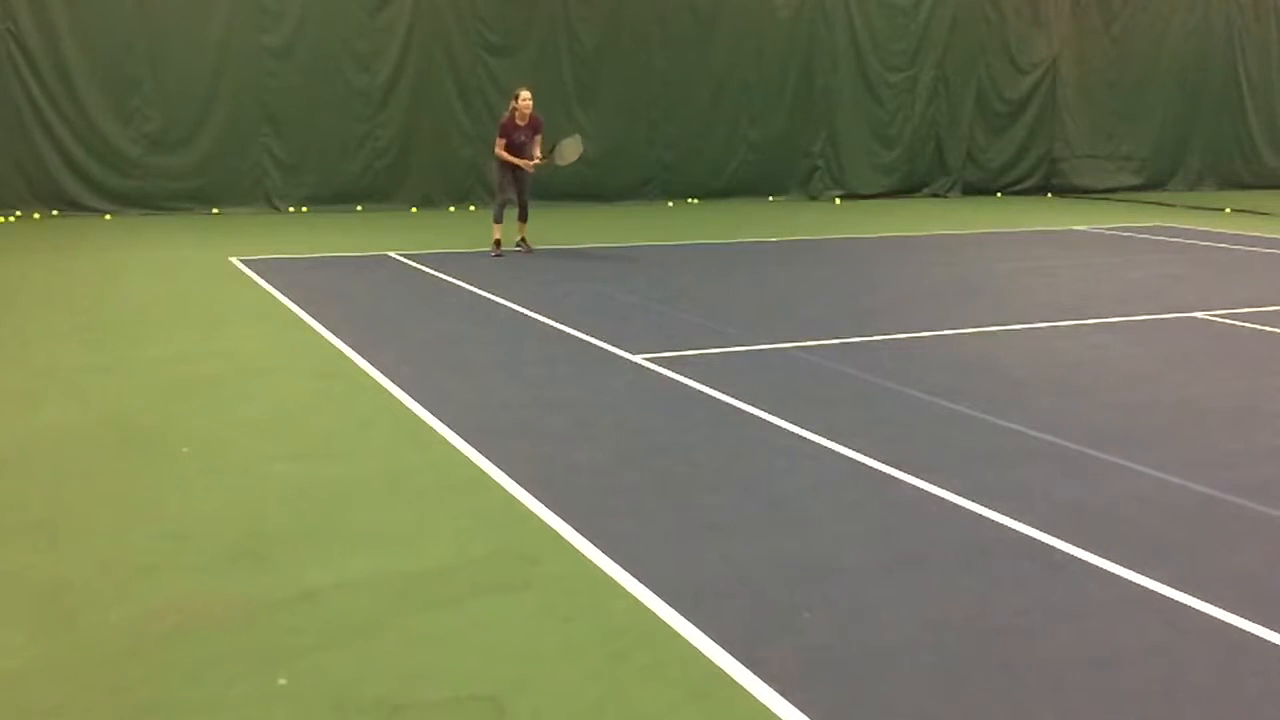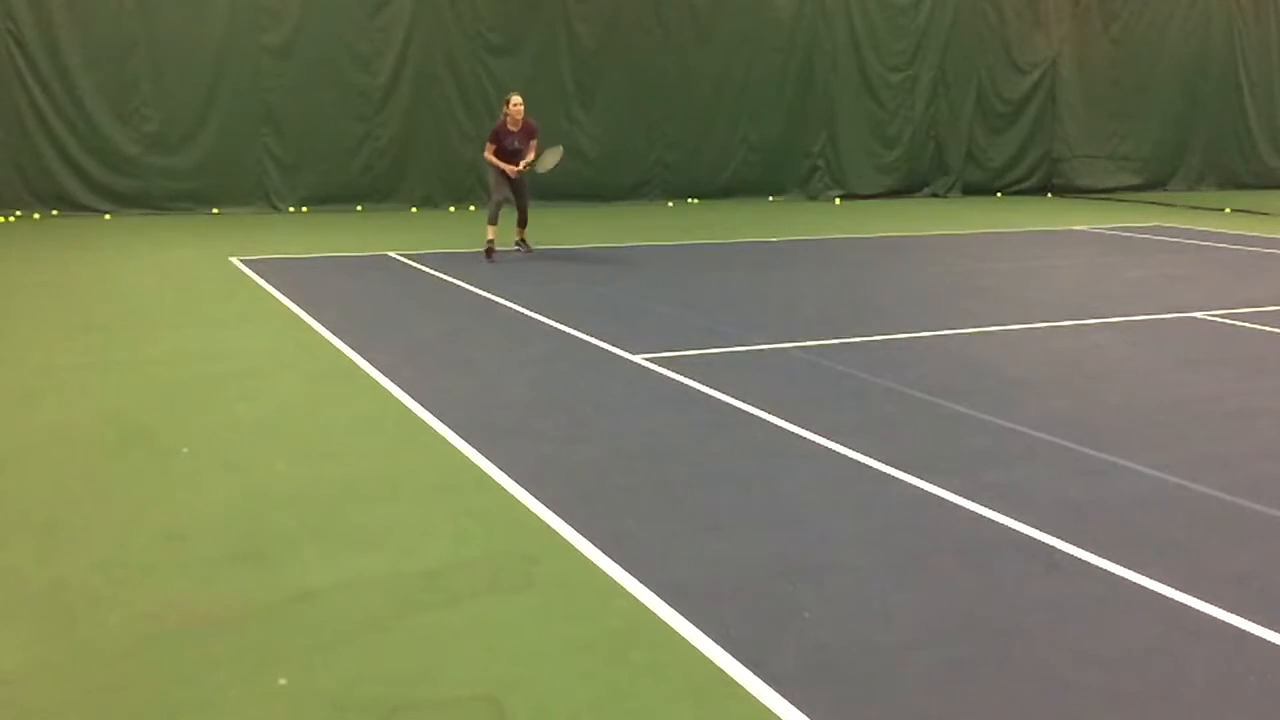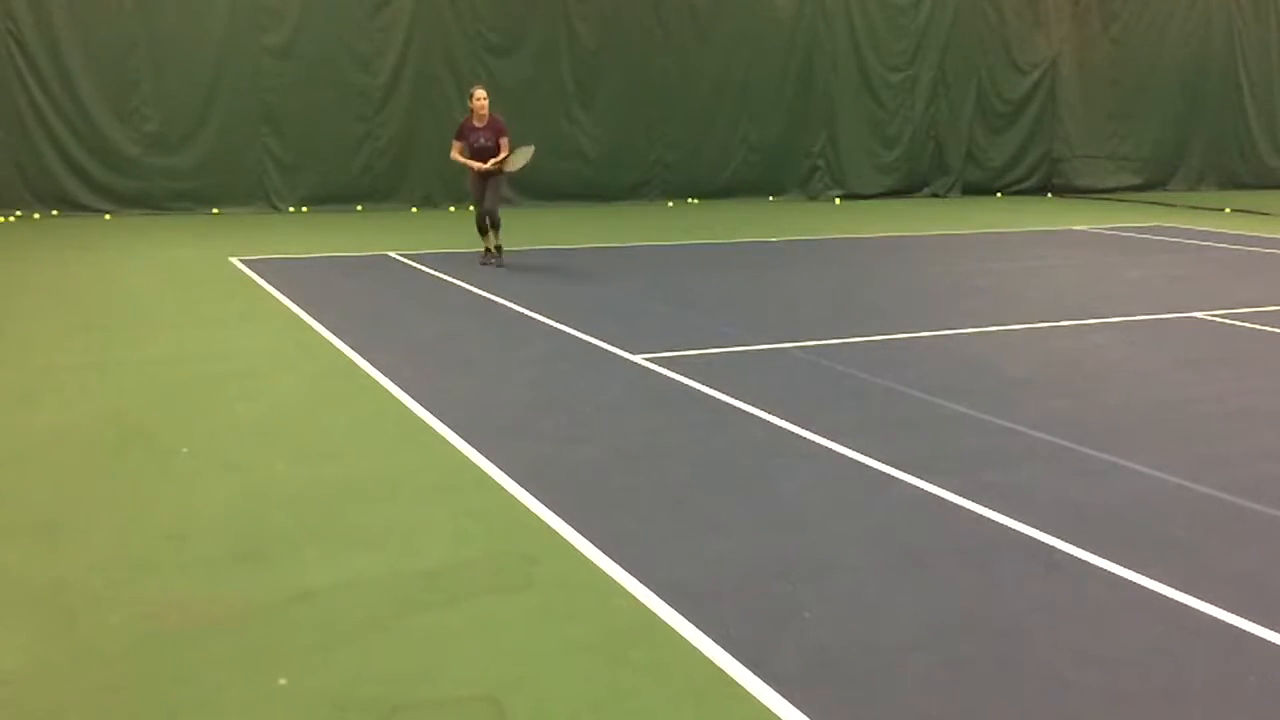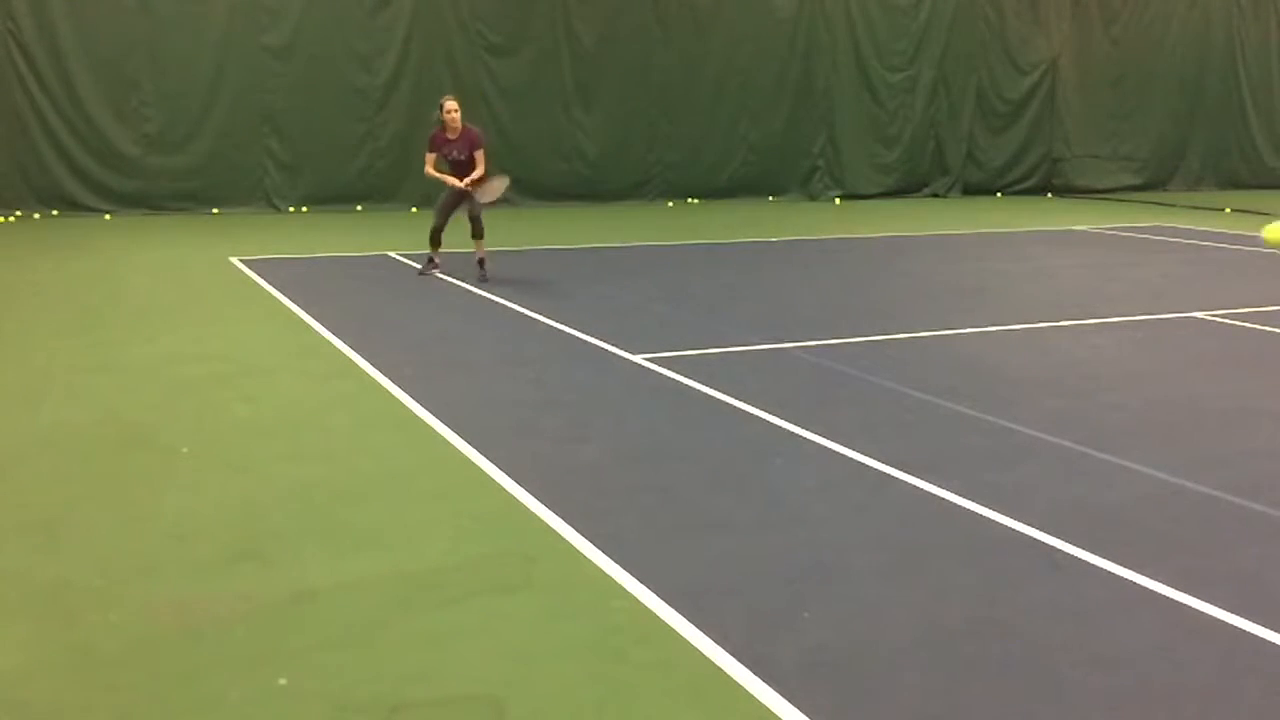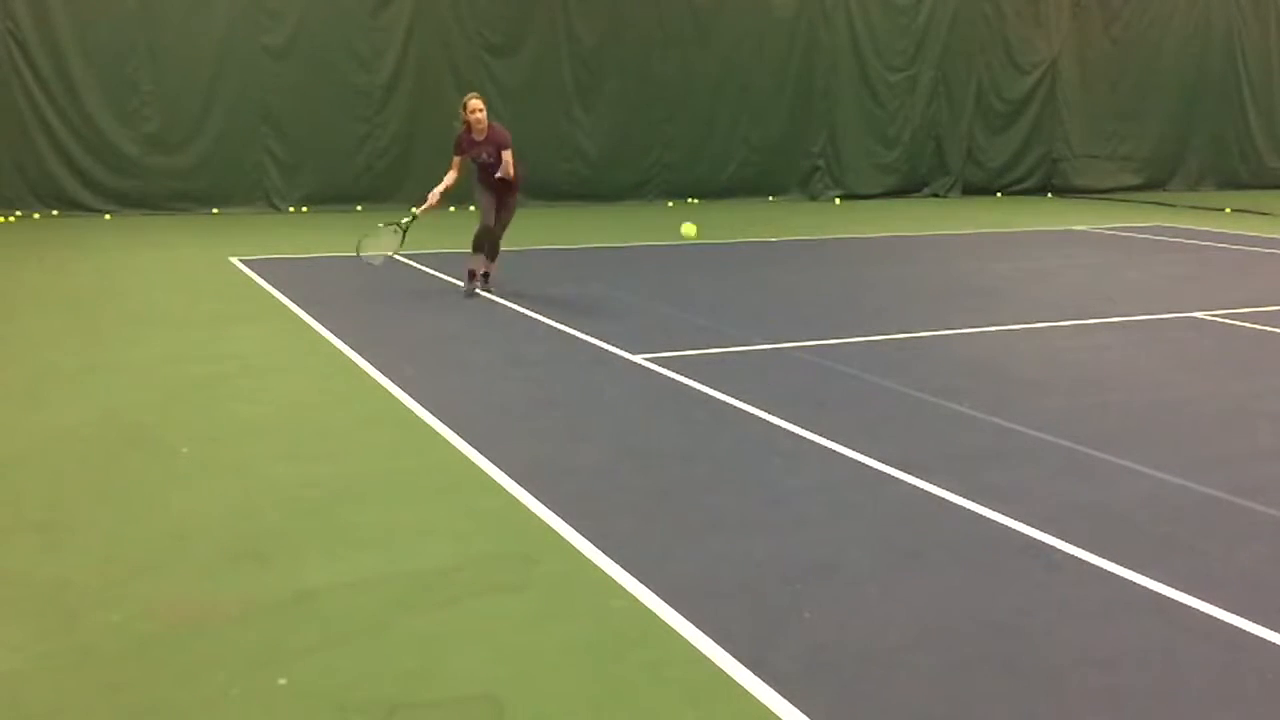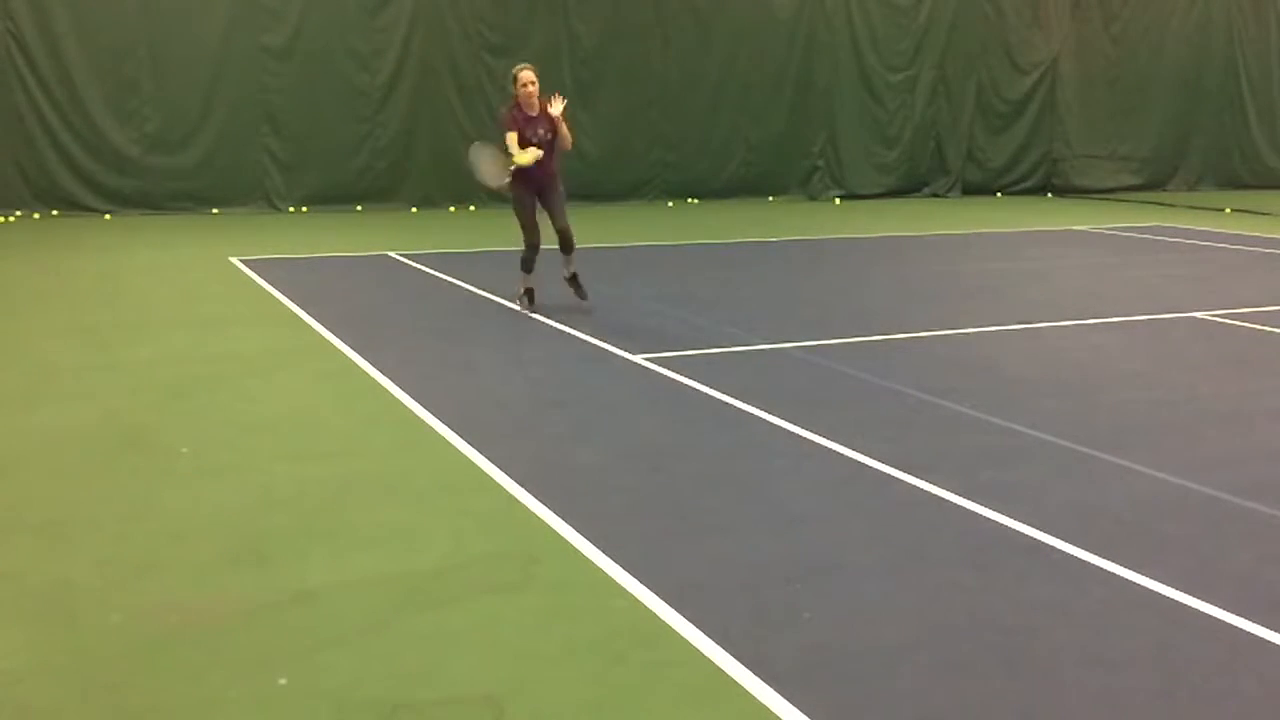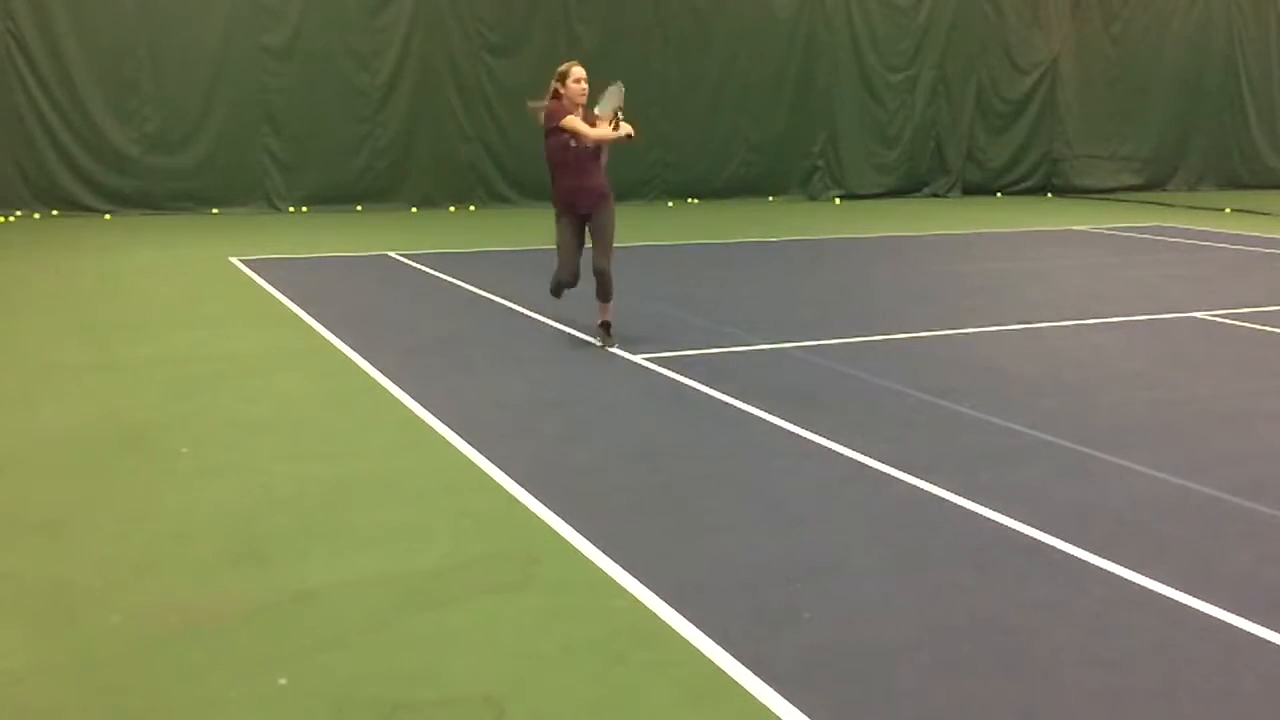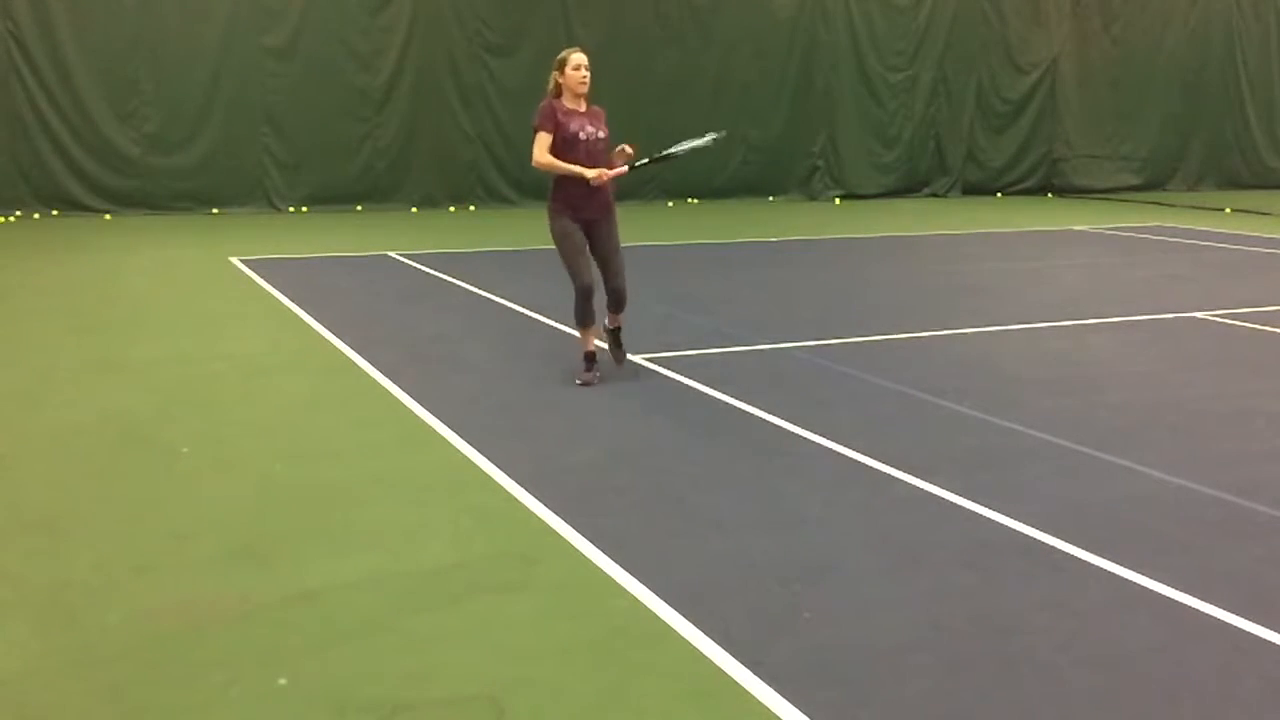
dt=0.4s
person 1, frame 1
left shoulder: (536, 122)
right shoulder: (506, 122)
left elbow: (536, 146)
right elbow: (498, 150)
left wrist: (537, 157)
right wrist: (519, 162)
left hip: (523, 162)
right hip: (504, 162)
left knee: (523, 200)
right knee: (502, 199)
left ankle: (521, 239)
right ankle: (496, 242)
person 1, frame 2
left shoulder: (530, 127)
right shoulder: (498, 129)
left elbow: (531, 151)
right elbow: (487, 154)
left wrist: (525, 163)
right wrist: (505, 167)
left hip: (516, 169)
right hip: (498, 168)
left knee: (522, 206)
right knee: (497, 199)
left ankle: (520, 239)
right ankle: (490, 243)
person 1, frame 3
left shoulder: (498, 123)
right shoulder: (464, 126)
left elbow: (505, 152)
right elbow: (454, 154)
left wrist: (495, 161)
right wrist: (471, 163)
left hip: (496, 172)
right hip: (476, 173)
left knee: (490, 208)
right knee: (480, 213)
left ankle: (497, 245)
right ankle: (488, 249)
person 1, frame 4
left shoulder: (472, 134)
right shoulder: (436, 137)
left elbow: (481, 167)
right elbow: (428, 169)
left wrist: (469, 180)
right wrist: (446, 178)
left hip: (475, 185)
right hip: (454, 185)
left knee: (474, 214)
right knee: (437, 224)
left ankle: (481, 261)
right ankle: (434, 260)
person 1, frame 5
left shoulder: (500, 133)
right shoulder: (462, 139)
left elbow: (509, 172)
right elbow: (454, 171)
left wrist: (505, 170)
right wrist: (438, 189)
left hip: (507, 188)
right hip: (484, 187)
left knee: (494, 236)
right knee: (487, 225)
left ankle: (485, 274)
right ankle: (472, 271)
person 1, frame 6
left shoulder: (548, 108)
right shoulder: (511, 115)
left elbow: (567, 145)
right elbow: (513, 150)
left wrist: (558, 119)
left hip: (549, 181)
right hip: (522, 184)
left knee: (563, 230)
right knee: (532, 242)
left ankle: (570, 273)
right ankle: (526, 290)
person 1, frame 7
left shoulder: (592, 118)
right shoulder: (554, 111)
right elbow: (589, 134)
left wrist: (607, 137)
right wrist: (620, 132)
left hip: (600, 202)
right hip: (568, 206)
left knee: (602, 267)
right knee: (568, 277)
left ankle: (605, 323)
right ankle: (560, 280)
person 1, frame 8
left shoulder: (598, 114)
right shoulder: (550, 110)
right elbow: (540, 158)
left wrist: (620, 157)
right wrist: (583, 172)
left hip: (602, 210)
right hip: (566, 213)
left knee: (616, 288)
right knee: (584, 284)
left ankle: (613, 326)
right ankle: (589, 355)
